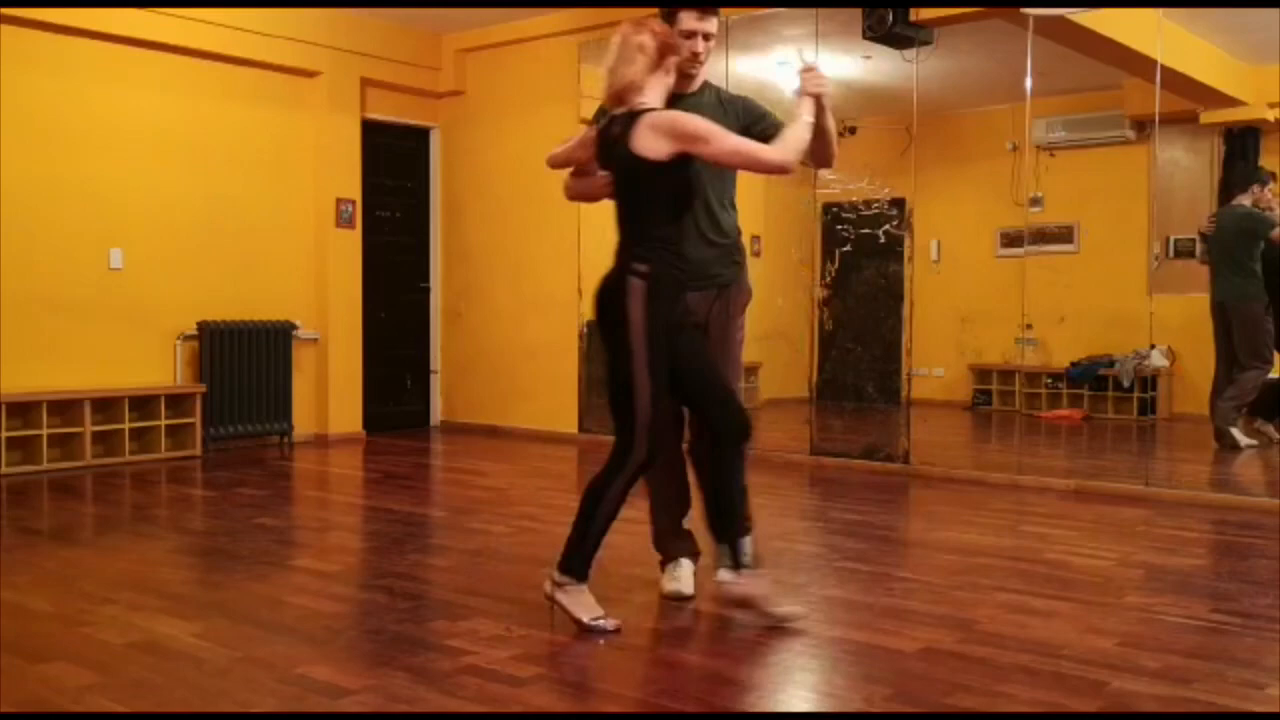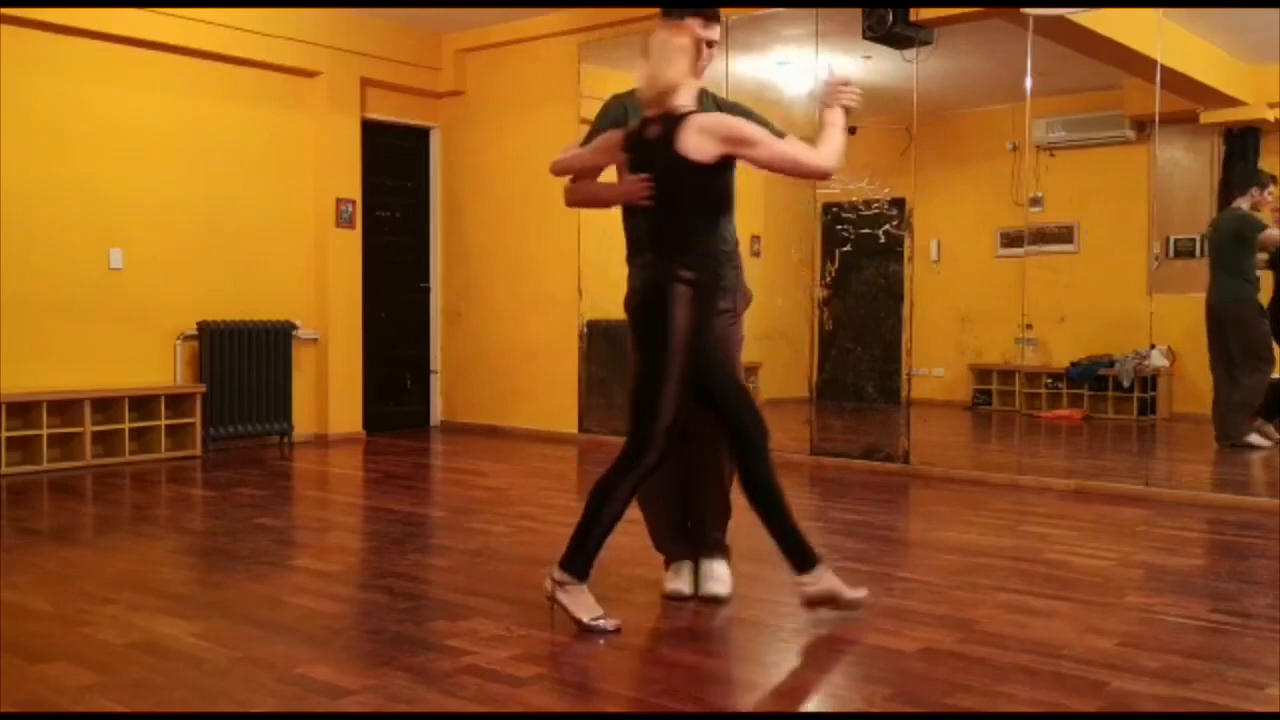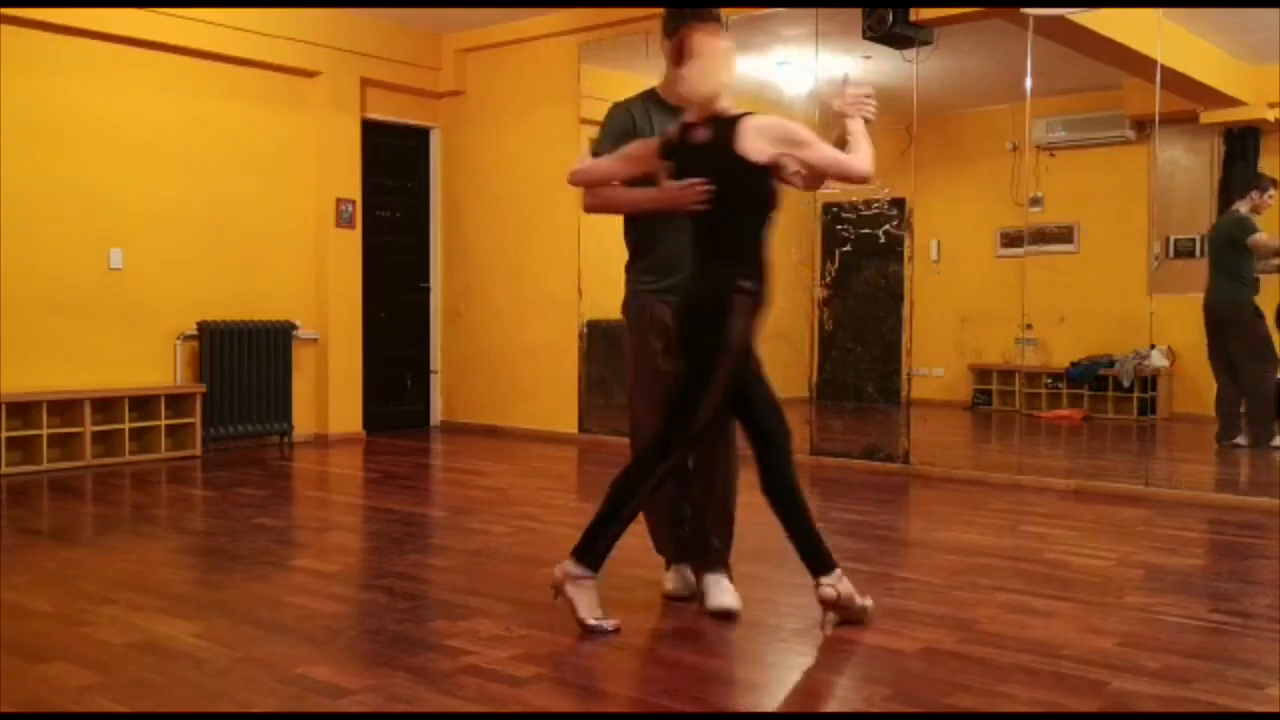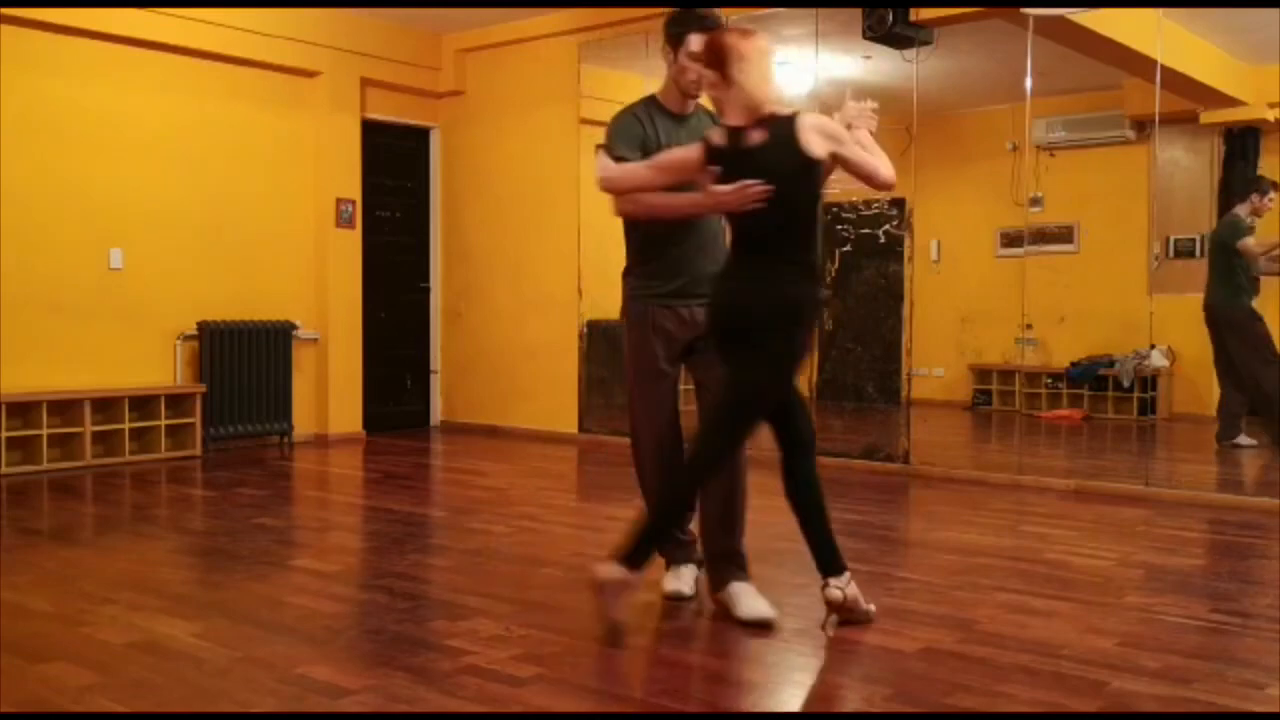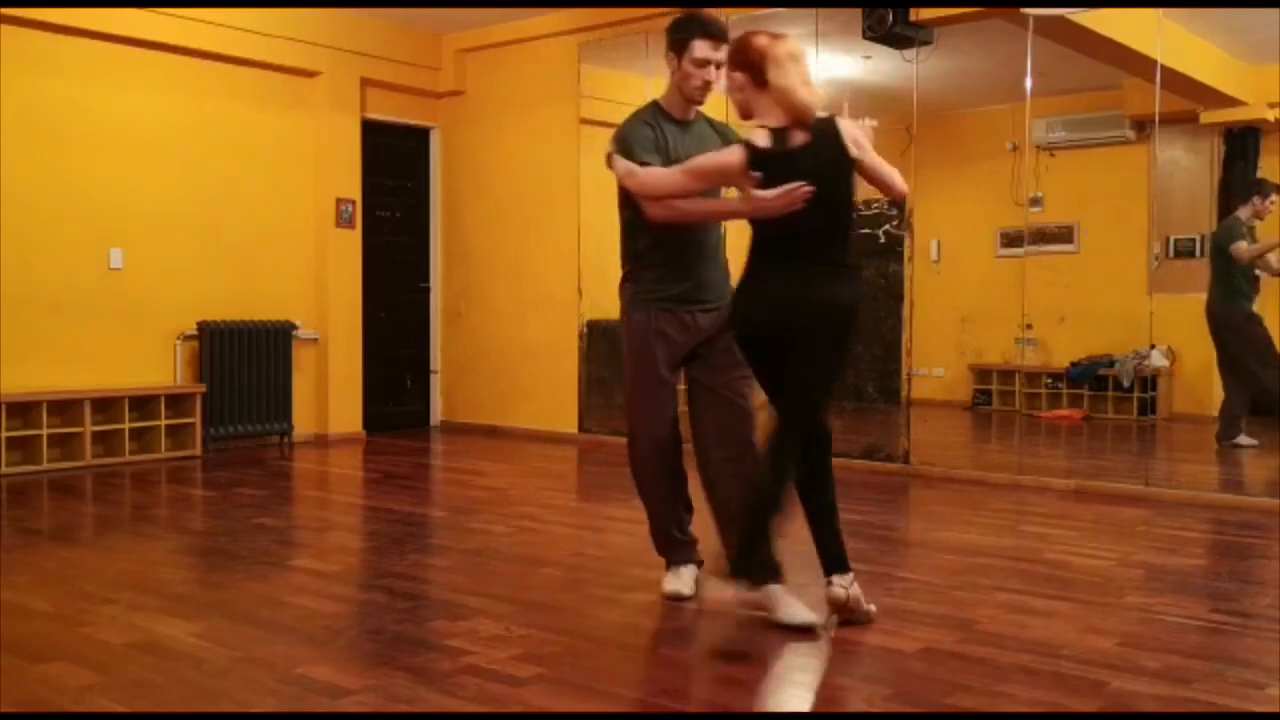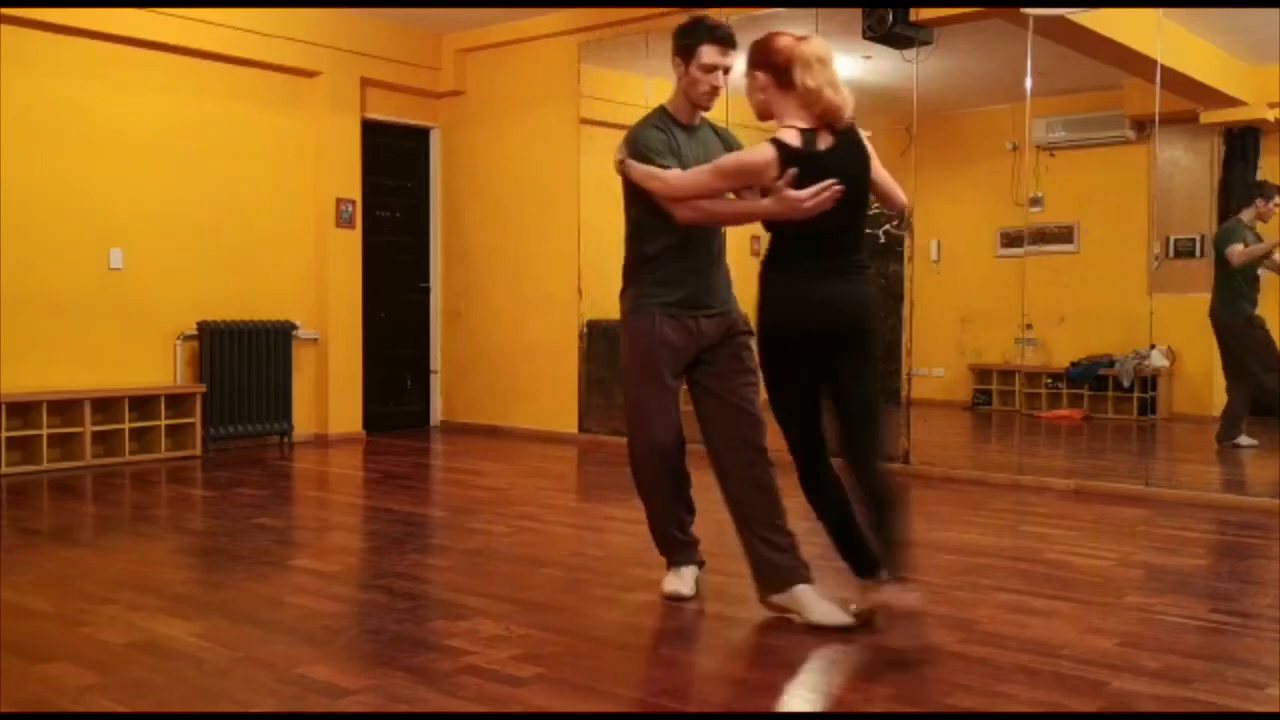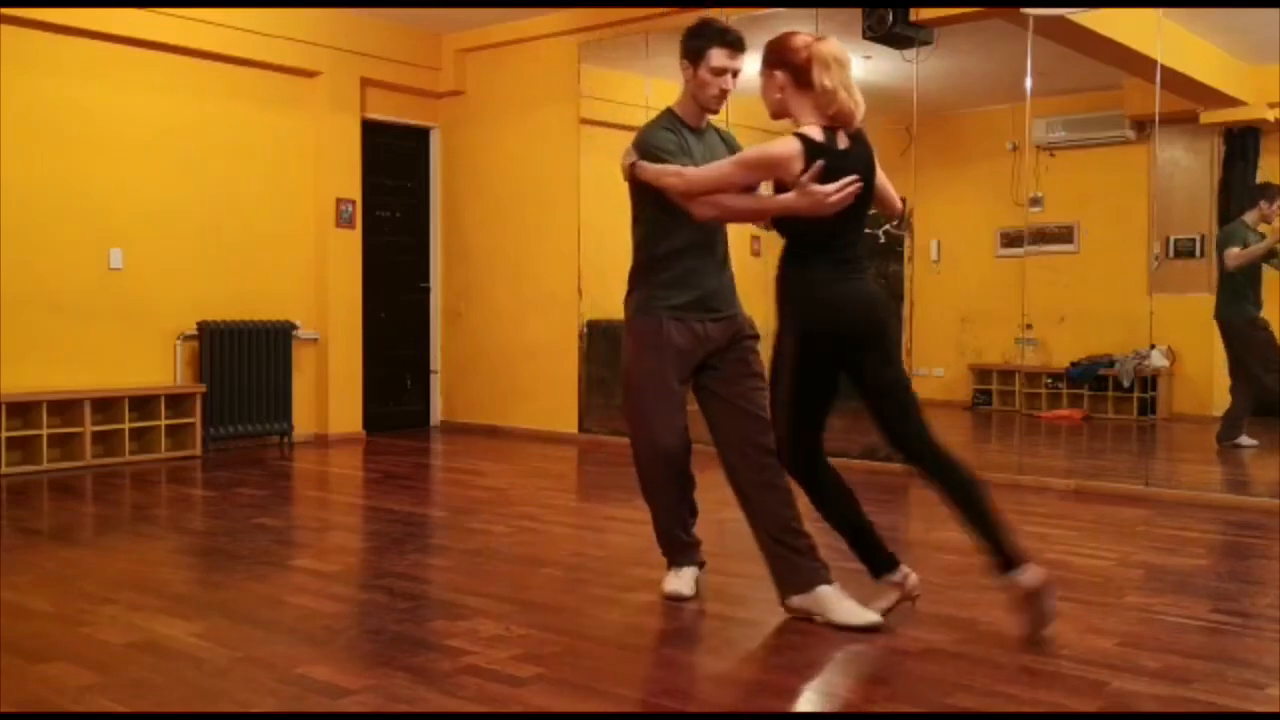
dt=0.1s
person 1, frame 1
left shoulder: (733, 108)
left elbow: (817, 157)
right elbow: (576, 184)
left wrist: (819, 105)
right wrist: (608, 183)
left hip: (719, 288)
right knee: (658, 422)
right ankle: (676, 551)
person 1, frame 2
left shoulder: (728, 115)
right shoulder: (624, 111)
right elbow: (574, 190)
right wrist: (620, 190)
left hip: (718, 293)
left knee: (715, 420)
left ankle: (712, 548)
right ankle: (679, 552)
person 1, frame 3
right shoulder: (627, 118)
right elbow: (594, 196)
right wrist: (665, 196)
right hip: (650, 298)
left knee: (714, 430)
right knee: (652, 431)
left ankle: (710, 563)
right ankle: (676, 554)
person 1, frame 4
left shoulder: (724, 126)
right shoulder: (632, 124)
right elbow: (632, 202)
right wrist: (710, 202)
left hip: (718, 301)
right hip: (651, 304)
right knee: (654, 437)
left ankle: (729, 571)
right ankle: (679, 556)
person 1, frame 5
left shoulder: (719, 133)
right shoulder: (638, 131)
left elbow: (757, 188)
right elbow: (659, 208)
right wrist: (747, 207)
left hip: (715, 308)
right hip: (652, 311)
left knee: (733, 439)
right knee: (653, 441)
right ankle: (682, 556)
person 1, frame 6
left shoulder: (721, 141)
right shoulder: (648, 137)
left elbow: (753, 200)
right elbow: (685, 210)
left wrist: (804, 194)
right wrist: (774, 208)
left hip: (719, 315)
right hip: (654, 316)
left knee: (744, 445)
right knee: (655, 446)
left ankle: (784, 579)
right ankle: (681, 557)
person 1, frame 7
left shoulder: (725, 143)
right shoulder: (656, 140)
left elbow: (751, 212)
right elbow: (705, 208)
left wrist: (798, 193)
right wrist: (796, 203)
left hip: (723, 318)
right hip: (659, 320)
left knee: (755, 448)
right knee: (661, 447)
left ankle: (803, 580)
right ankle: (682, 556)
person 2, frame 1
left shoulder: (609, 131)
right shoulder: (673, 125)
left elbow: (561, 159)
right elbow: (780, 159)
right wrist: (809, 101)
left hip: (660, 299)
right hip: (640, 295)
left knee: (728, 424)
right knee: (638, 446)
left ankle: (738, 571)
right ankle: (569, 579)
person 2, frame 2
left shoulder: (631, 137)
right shoulder: (713, 127)
left elbow: (561, 166)
right elbow: (820, 165)
left wrist: (618, 160)
right wrist: (835, 111)
left hip: (675, 299)
right hip: (680, 299)
left knee: (746, 431)
right knee: (647, 448)
left ankle: (807, 572)
right ankle: (569, 575)
person 2, frame 3
left shoulder: (667, 145)
right shoulder: (762, 130)
left elbow: (581, 175)
right elbow: (861, 171)
right wrist: (856, 116)
left hip: (702, 303)
right hip: (731, 304)
left knee: (770, 435)
right knee: (669, 445)
left ankle: (825, 576)
right ankle: (578, 567)
person 2, frame 4
left shoulder: (709, 151)
right shoulder: (811, 129)
left elbow: (613, 181)
right elbow: (884, 178)
left wrist: (602, 158)
right wrist: (858, 129)
left hip: (734, 303)
right hip: (785, 308)
left knee: (796, 434)
right knee: (717, 446)
left ankle: (834, 578)
right ankle: (625, 564)
person 2, frame 5
left shoulder: (743, 158)
right shoulder: (838, 135)
left elbow: (653, 186)
right elbow: (897, 189)
left wrist: (617, 160)
left hip: (763, 307)
right hip: (831, 306)
left knee: (801, 441)
right knee: (801, 442)
left ankle: (840, 576)
person 2, frame 6
left shoulder: (766, 158)
right shoulder: (854, 140)
left elbow: (673, 188)
right elbow: (899, 202)
left wrist: (628, 164)
left hip: (786, 311)
right hip: (851, 309)
left knee: (807, 447)
right knee: (862, 449)
left ankle: (870, 574)
right ankle: (886, 577)
person 2, frame 7
left shoulder: (785, 153)
right shoulder: (857, 143)
left elbow: (689, 184)
right elbow: (893, 204)
left wrist: (639, 166)
left hip: (812, 312)
right hip: (867, 305)
left knee: (800, 452)
right knee: (913, 441)
left ankle: (891, 573)
right ankle: (1017, 567)
person 3, frame 1
left shoulder: (1219, 218)
right shoulder: (1250, 216)
left hip: (1221, 298)
right hip: (1245, 298)
left knee: (1228, 363)
left ankle: (1225, 430)
right ankle: (1227, 413)
person 3, frame 2
left shoulder: (1221, 221)
right shoulder: (1244, 220)
left hip: (1216, 301)
right hip: (1239, 301)
left knee: (1225, 366)
left ankle: (1228, 430)
right ankle: (1242, 428)
person 3, frame 3
left shoulder: (1227, 222)
right shoulder: (1238, 221)
left hip: (1218, 304)
right hip: (1235, 304)
left knee: (1229, 371)
left ankle: (1229, 432)
person 3, frame 4
left shoulder: (1234, 226)
right shoulder: (1234, 225)
left elbow: (1258, 266)
right elbow: (1254, 251)
left hip: (1218, 307)
right hip: (1233, 307)
left knee: (1231, 372)
left ankle: (1229, 432)
person 3, frame 5
left shoulder: (1245, 230)
right shoulder: (1231, 227)
right elbow: (1244, 255)
left hip: (1226, 311)
right hip: (1232, 310)
left knee: (1239, 374)
left ankle: (1230, 432)
person 3, frame 6
left shoulder: (1251, 233)
right shoulder: (1231, 230)
right elbow: (1238, 259)
left hip: (1231, 313)
right hip: (1235, 313)
left knee: (1242, 375)
left ankle: (1231, 432)
person 3, frame 7
left shoulder: (1258, 235)
right shoulder: (1233, 231)
right elbow: (1232, 262)
left hip: (1243, 315)
right hip: (1236, 314)
left knee: (1248, 377)
left ankle: (1231, 432)
